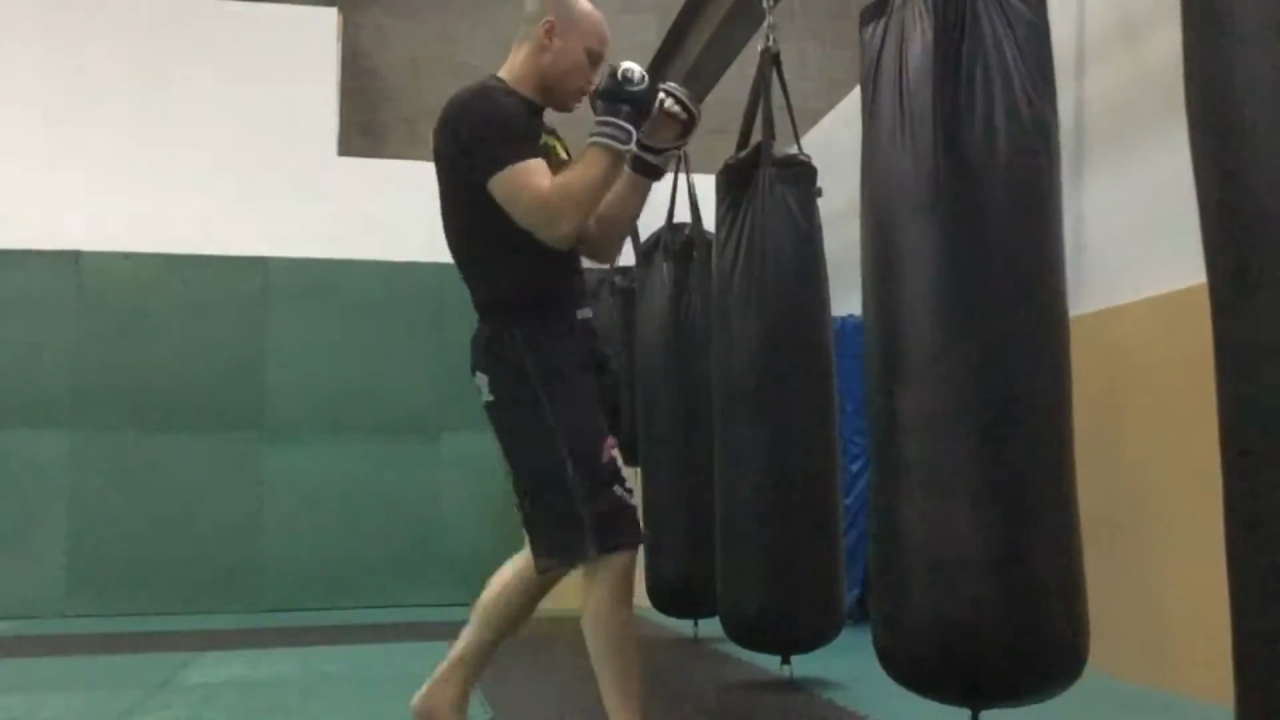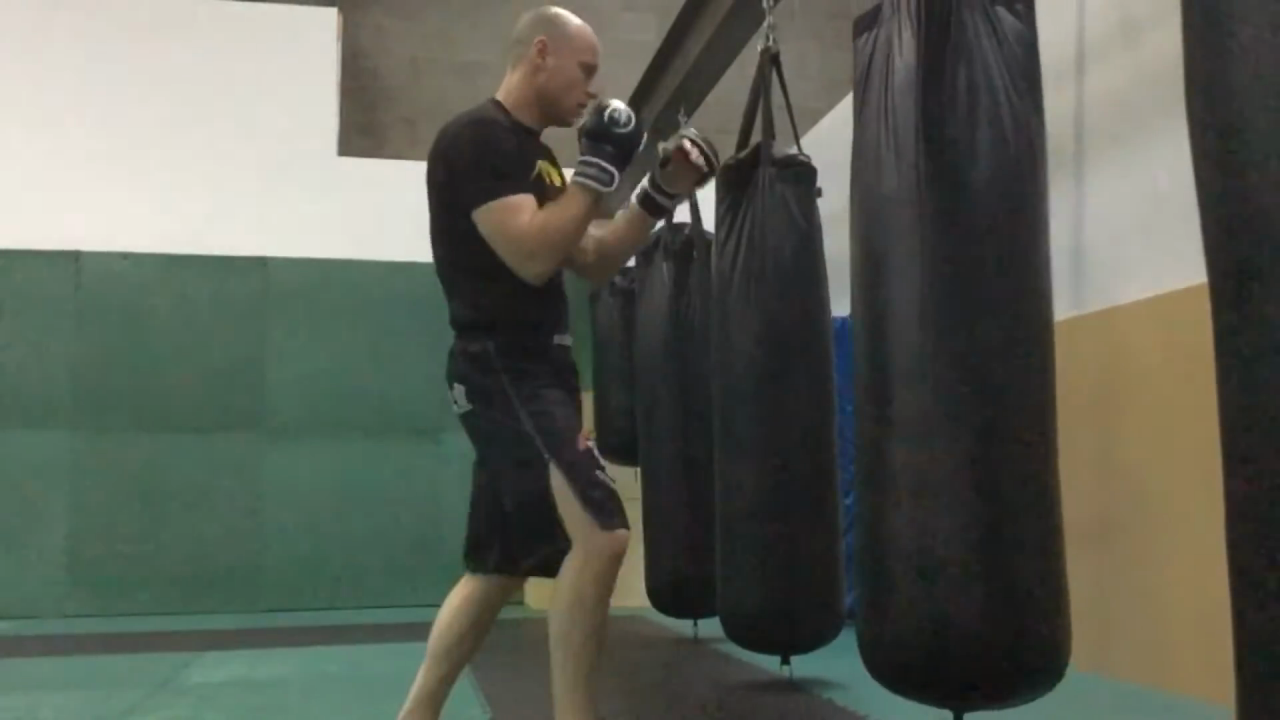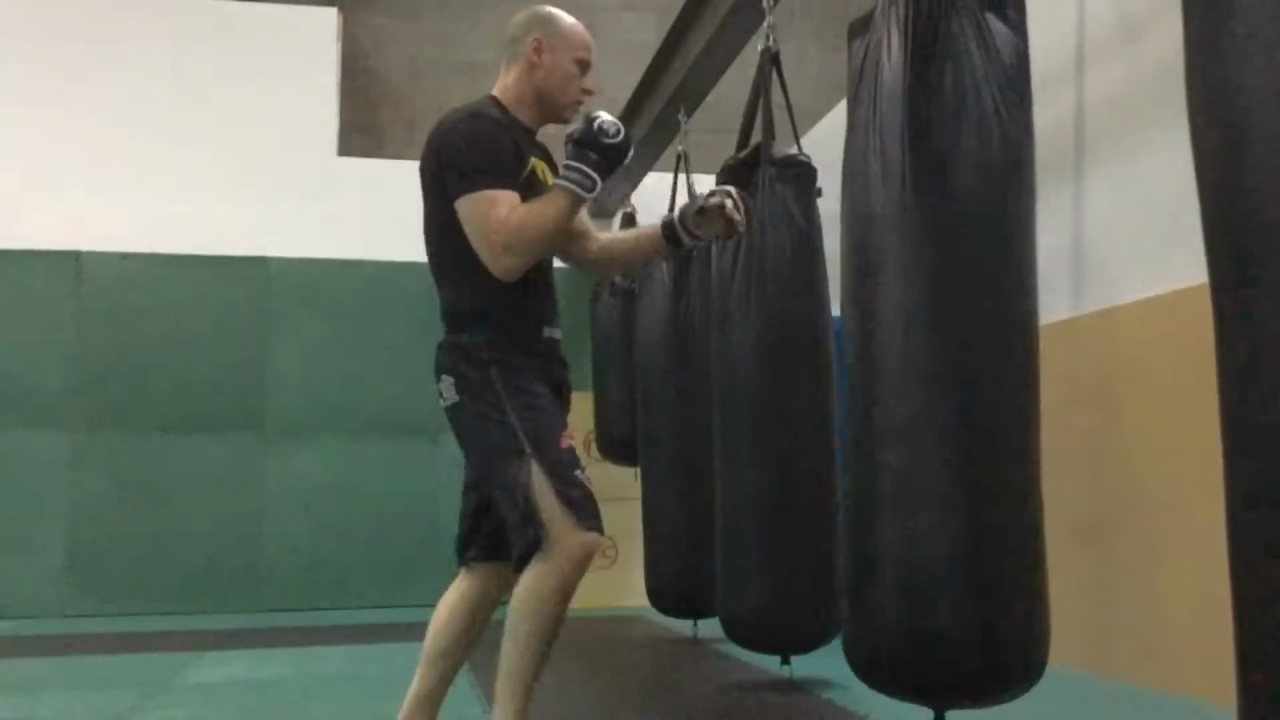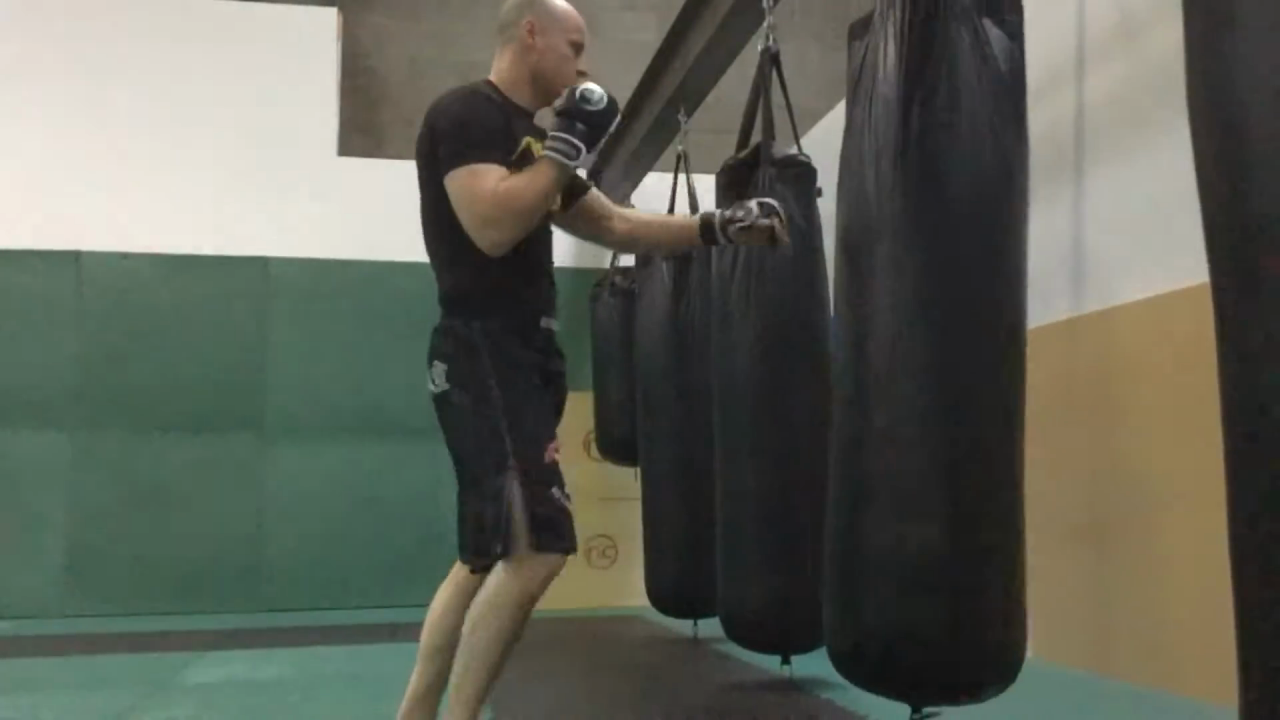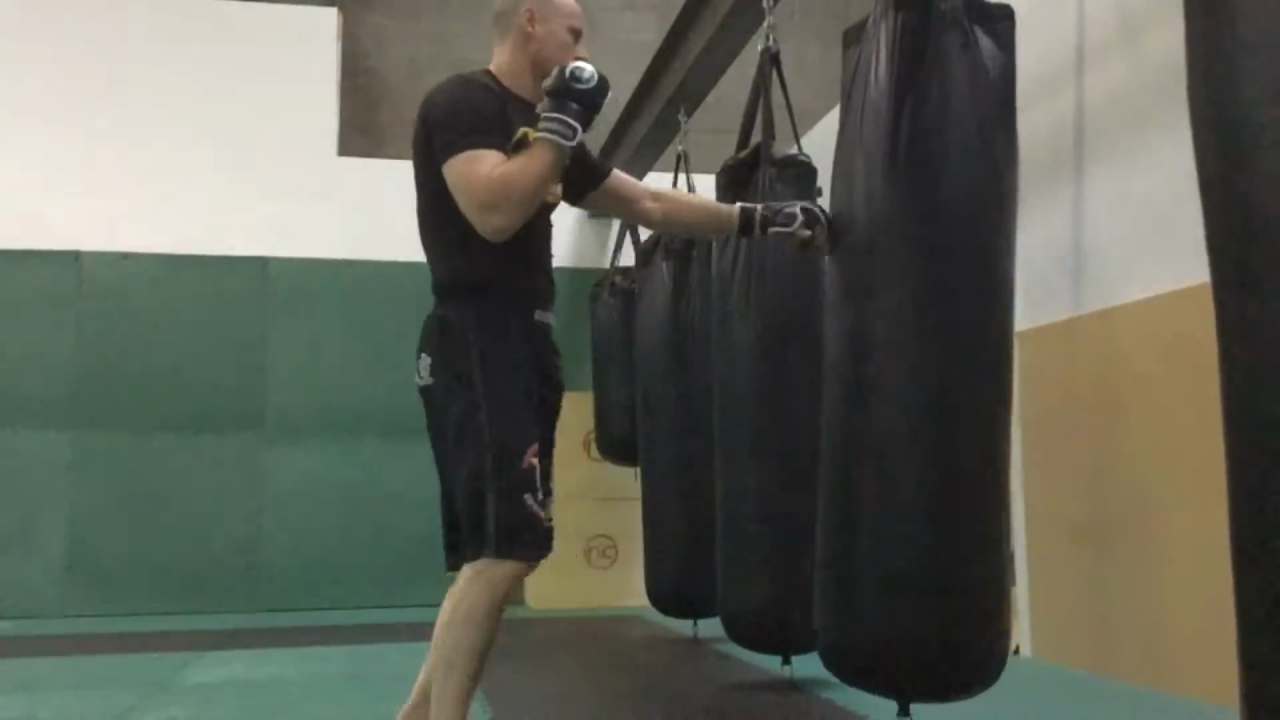
dt=0.1s
person 1, frame 1
left shoulder: (535, 128)
right shoulder: (481, 112)
left elbow: (602, 240)
right elbow: (560, 222)
left wrist: (649, 154)
right wrist: (611, 125)
left hip: (560, 348)
right hip: (530, 360)
left knee: (556, 554)
right knee: (609, 552)
person 1, frame 2
left shoulder: (532, 155)
right shoulder: (476, 138)
left elbow: (595, 259)
right elbow: (532, 259)
left wrist: (660, 193)
right wrist: (599, 167)
left hip: (534, 371)
right hip: (502, 376)
left knee: (498, 568)
right knee: (601, 538)
person 1, frame 3
left shoulder: (531, 149)
right shoulder: (469, 134)
left elbow: (595, 253)
right elbow: (506, 255)
left wrist: (685, 226)
right wrist: (583, 171)
left hip: (528, 366)
right hip: (490, 367)
left knee: (492, 563)
right knee: (572, 539)
person 1, frame 4
left shoulder: (533, 140)
right shoulder: (463, 114)
left elbow: (621, 226)
right elbow: (490, 228)
left wrist: (721, 227)
right wrist: (571, 145)
left hip: (524, 355)
right hip: (484, 357)
left knee: (491, 557)
right knee: (534, 555)
person 1, frame 5
left shoulder: (540, 126)
right shoulder: (462, 102)
left elbow: (651, 206)
right elbow: (492, 212)
left wrist: (760, 219)
right wrist: (563, 123)
left hip: (523, 345)
right hip: (475, 347)
left knee: (504, 549)
right knee: (499, 551)
